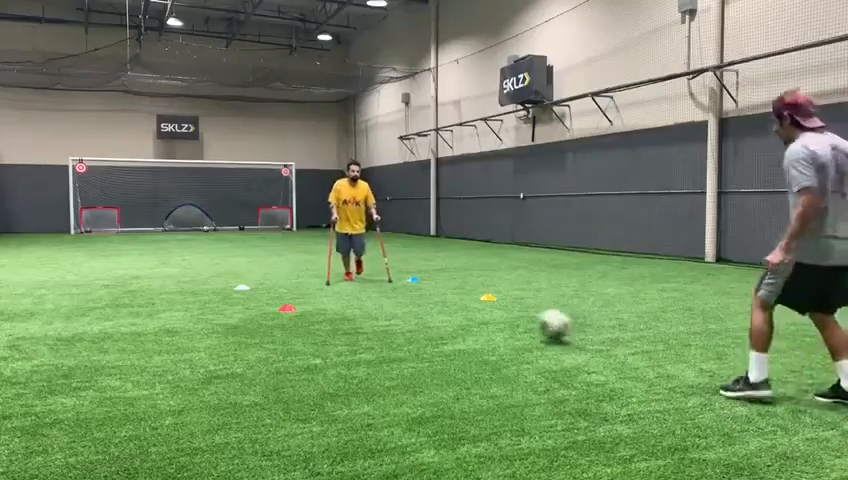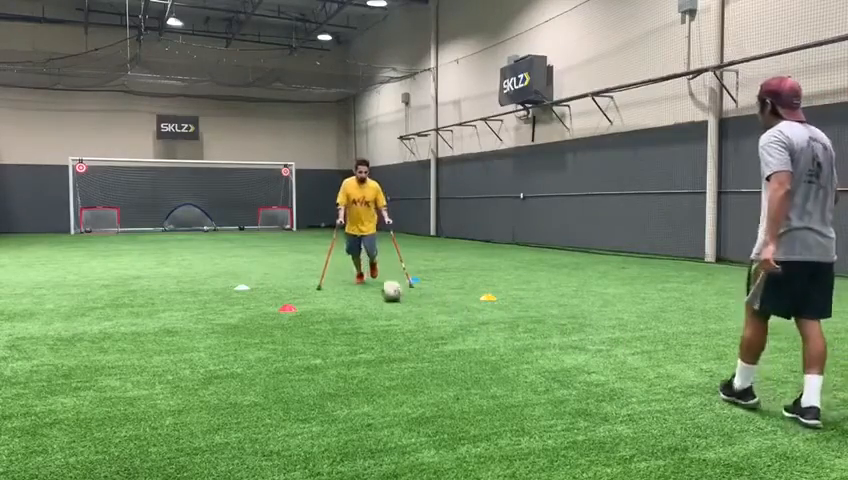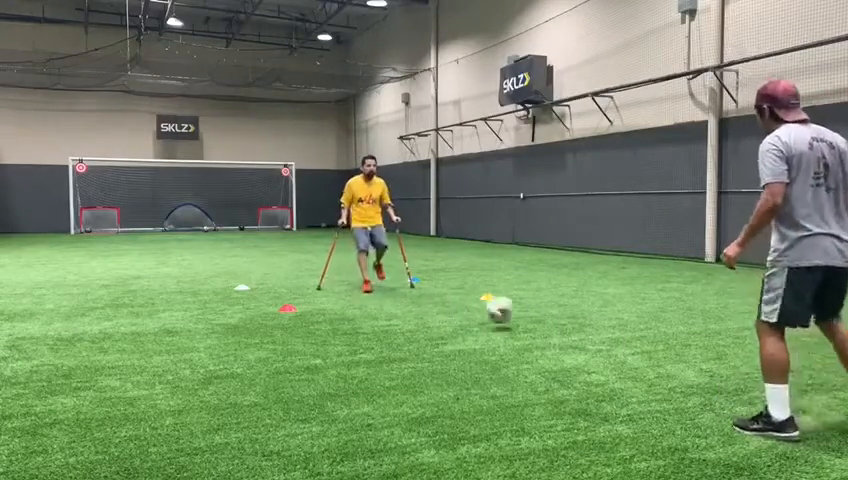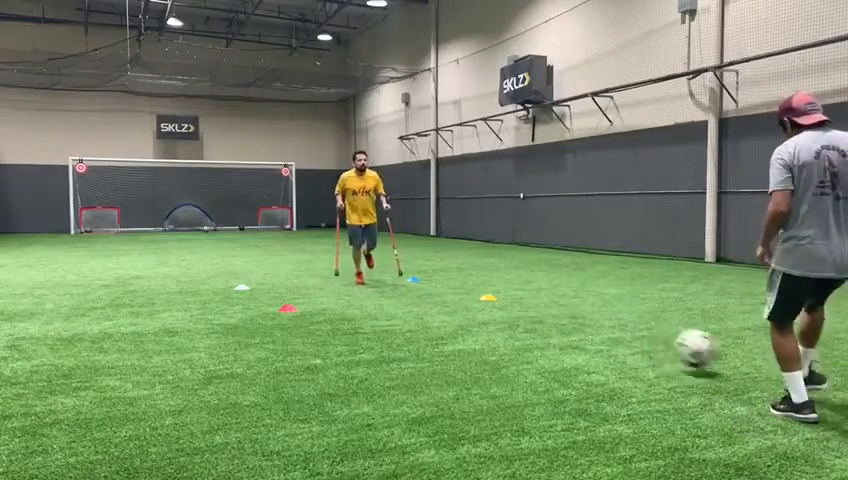
dt=0.7s
person 1, frame 1
left shoulder: (799, 150)
left elbow: (809, 202)
left wrist: (784, 248)
left hip: (806, 250)
left knee: (761, 304)
left ankle: (756, 380)
person 1, frame 2
left shoulder: (774, 137)
right shoulder: (822, 140)
left elbow: (781, 188)
left wrist: (770, 242)
left hip: (784, 248)
right hip: (822, 248)
left knee: (757, 314)
right knee: (810, 322)
left ankle: (742, 385)
right ankle: (811, 403)
person 1, frame 3
left shoulder: (776, 143)
left elbow: (773, 200)
left wrist: (740, 243)
left hip: (797, 252)
left knee: (770, 329)
left ankle: (779, 417)
person 1, frame 4
left shoulder: (786, 151)
left elbow: (779, 208)
left wrist: (764, 244)
left hip: (797, 256)
left knee: (780, 322)
right knee: (814, 306)
left ankle: (799, 401)
right ankle: (806, 371)
person 2, frame 1
left shoulder: (365, 186)
right shoulder: (339, 185)
left elbow: (370, 204)
right elbow: (333, 203)
left wrist: (374, 214)
right wrist: (334, 214)
left hip: (358, 227)
right hip: (342, 227)
left knee: (359, 252)
right knee: (344, 252)
left ankle: (358, 260)
right ankle: (348, 272)
person 2, frame 2
left shoulder: (375, 186)
right shoulder: (347, 184)
left elbow: (381, 205)
right elbow: (341, 204)
left wrist: (386, 218)
right wrist: (341, 218)
left hip: (369, 228)
right hip: (352, 228)
left knee: (371, 253)
right knee: (354, 254)
left ankle: (373, 263)
right ankle: (359, 273)
person 2, frame 3
left shoulder: (381, 183)
right shoulder: (352, 183)
left elbow: (386, 203)
right elbow: (345, 203)
left wrist: (393, 216)
right wrist: (343, 217)
left hip: (376, 223)
right hip: (358, 224)
left knee: (382, 244)
right knee: (362, 249)
left ankle: (378, 264)
right ankle: (366, 280)
person 2, frame 4
left shoulder: (374, 176)
right shoulder: (345, 177)
left elbow: (380, 192)
right elbow: (338, 191)
left wrist: (384, 203)
right wrist: (339, 202)
left hip: (370, 218)
right hip: (354, 219)
left knee: (372, 245)
right knee: (357, 246)
left ankle: (367, 253)
right ankle: (358, 272)
